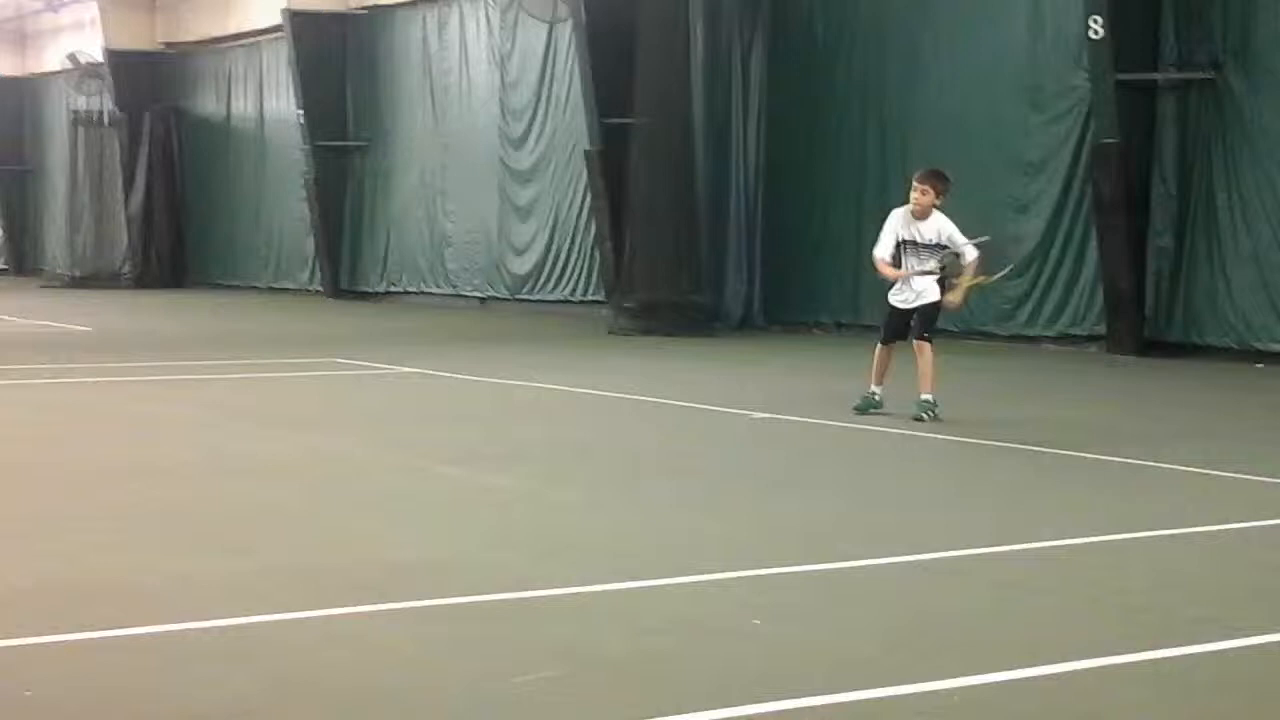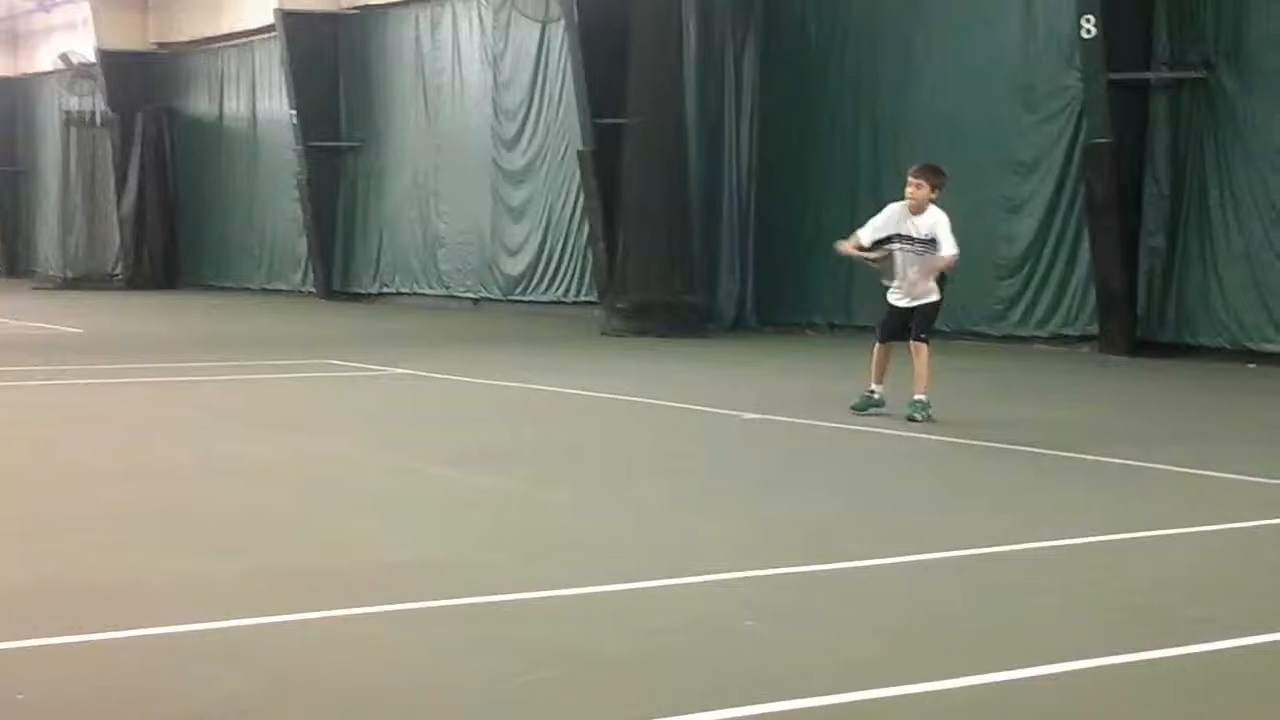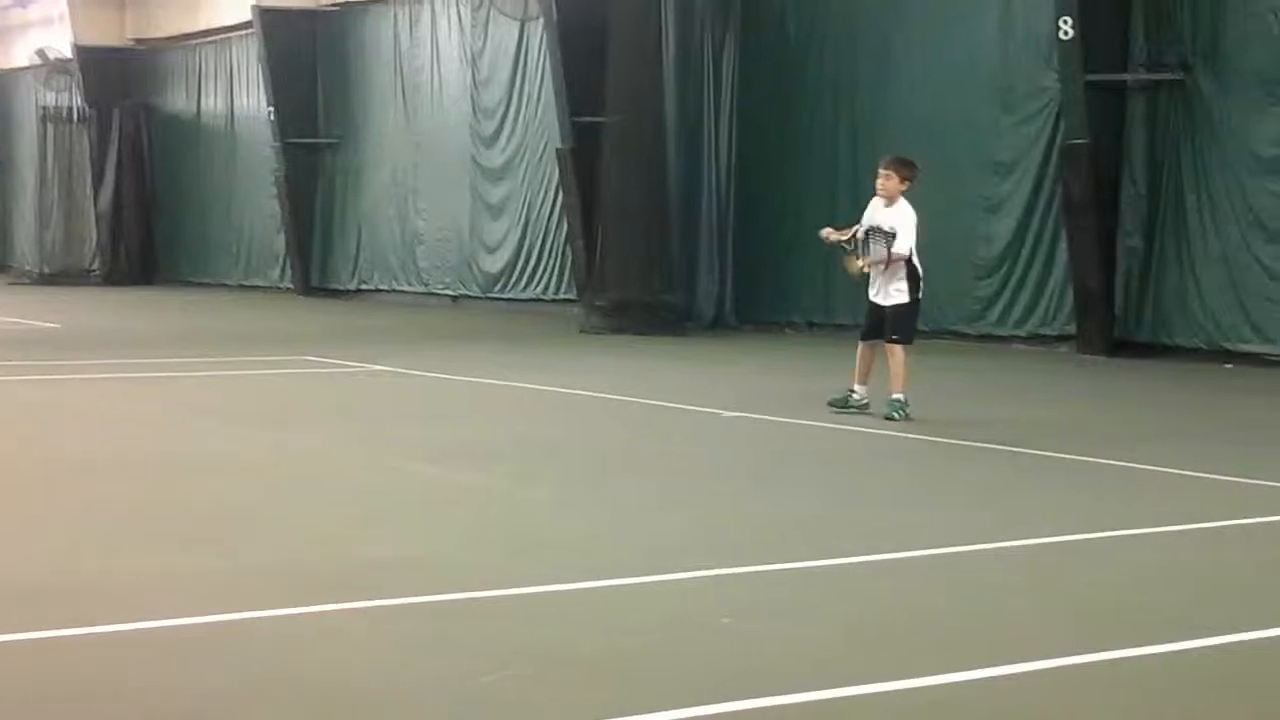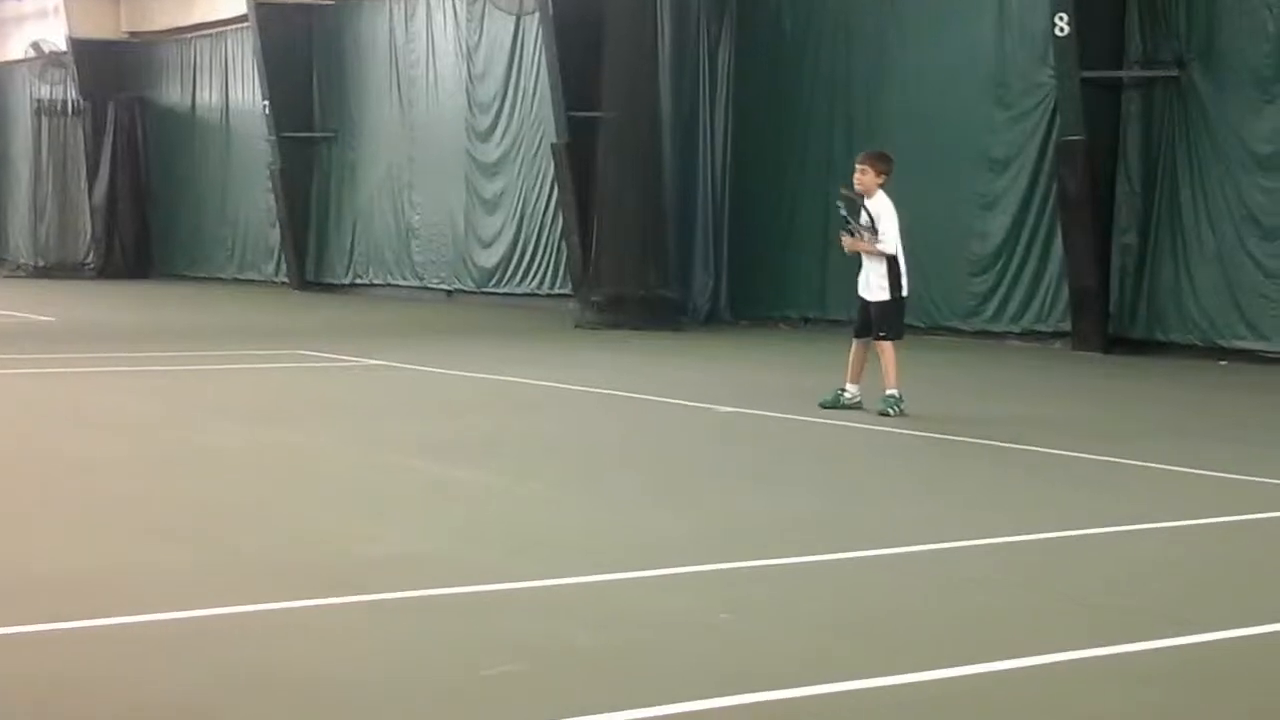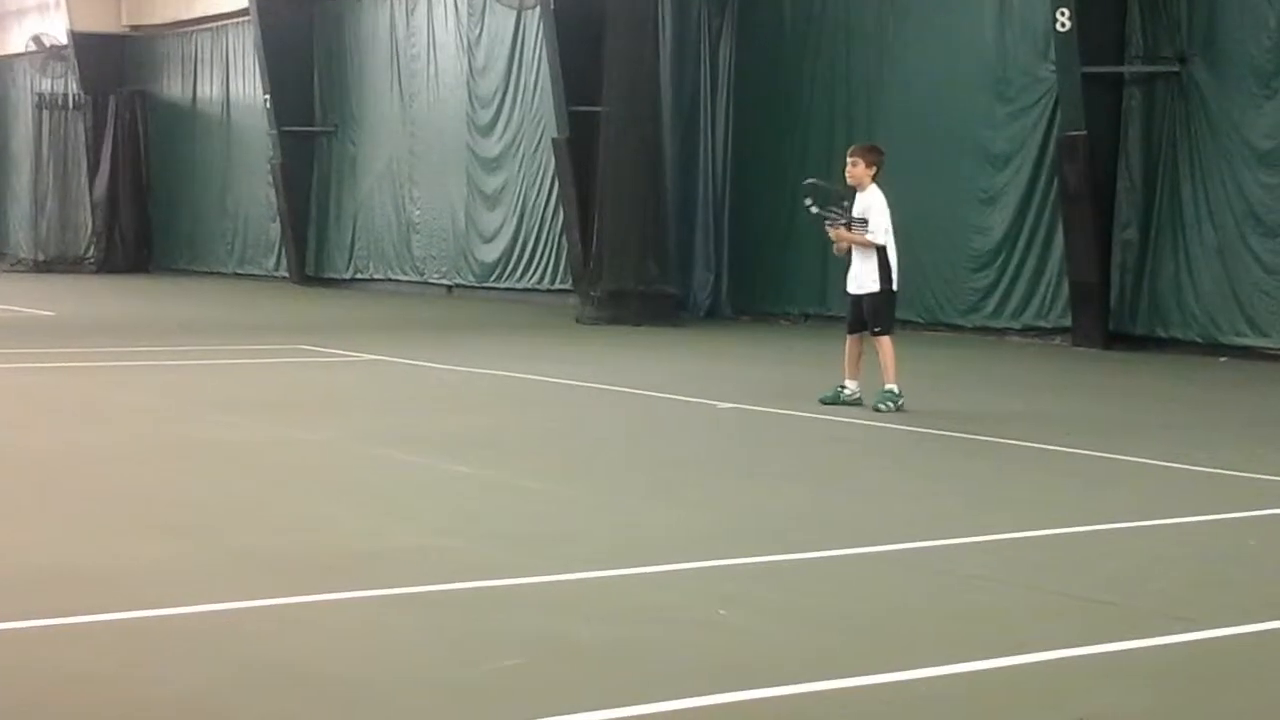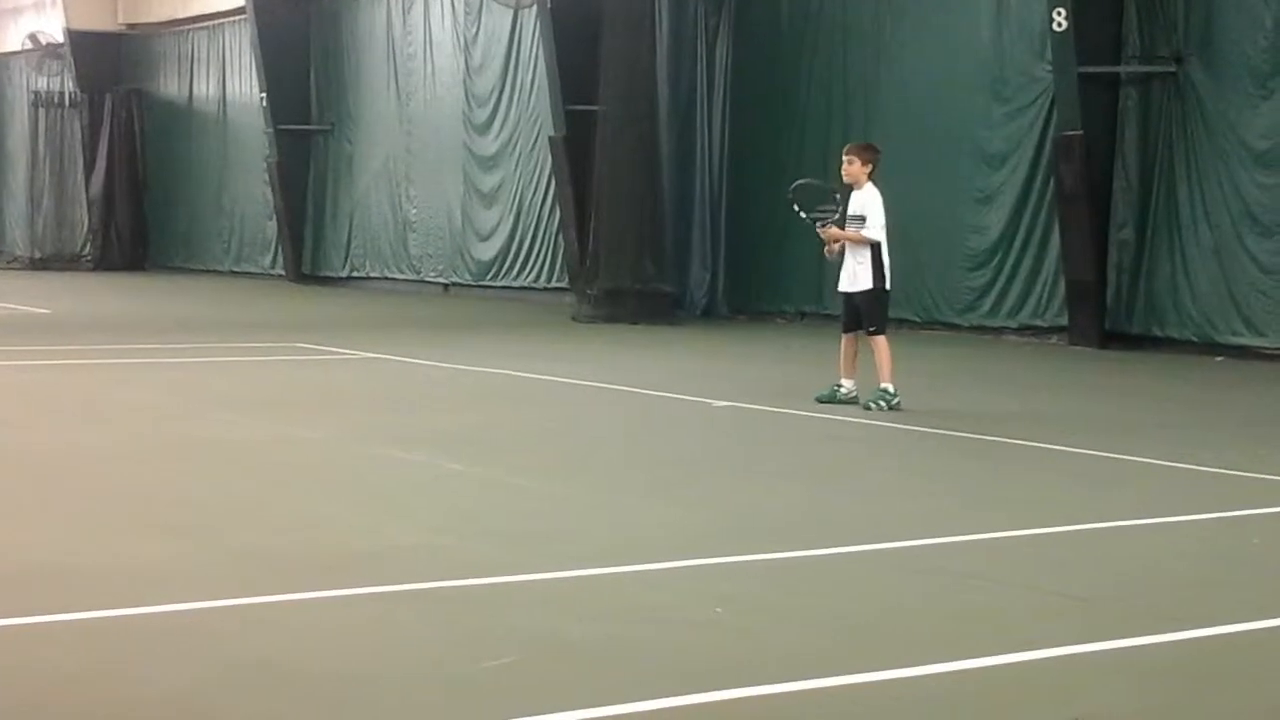
dt=0.2s
person 1, frame 1
left shoulder: (943, 224)
right shoulder: (897, 217)
left elbow: (971, 256)
right elbow: (880, 256)
left wrist: (959, 290)
right wrist: (888, 270)
left hip: (929, 294)
right hip: (901, 293)
left knee: (921, 342)
right knee: (885, 342)
left ankle: (927, 400)
right ankle: (874, 393)
person 1, frame 2
left shoulder: (938, 220)
right shoulder: (895, 210)
left elbow: (949, 256)
right elbow: (866, 234)
left wrist: (921, 278)
right wrist: (850, 244)
left hip: (926, 293)
right hip: (898, 291)
left knee: (918, 343)
right knee: (884, 341)
left ankle: (920, 401)
right ankle: (874, 392)
person 1, frame 3
left shoulder: (905, 213)
right shoulder: (875, 205)
left elbow: (901, 253)
right elbow: (863, 230)
left wrist: (868, 263)
right wrist: (839, 235)
left hip: (902, 290)
right hip: (878, 289)
left knee: (893, 343)
right knee: (866, 339)
left ankle: (898, 401)
right ankle: (859, 393)
person 1, frame 4
left shoulder: (883, 207)
right shoulder: (866, 203)
left elbow: (888, 248)
left wrist: (859, 247)
right wrist: (854, 243)
left hip: (887, 287)
right hip: (869, 285)
left knee: (883, 339)
right knee: (859, 337)
left ankle: (893, 396)
right ankle: (851, 392)
person 1, frame 5
left shoulder: (875, 199)
right shoulder: (859, 197)
left elbow: (877, 239)
left wrist: (847, 237)
right wrist: (844, 244)
left hip: (878, 280)
right hip: (858, 279)
left knee: (880, 334)
right knee: (853, 333)
left ankle: (892, 392)
right ankle: (850, 389)
person 1, frame 6
left shoulder: (871, 196)
right shoulder: (854, 195)
left elbow: (872, 235)
left wrist: (840, 235)
right wrist: (838, 246)
left hip: (871, 279)
right hip: (851, 277)
left knee: (875, 333)
right knee: (848, 332)
left ankle: (888, 391)
right ankle: (846, 387)
